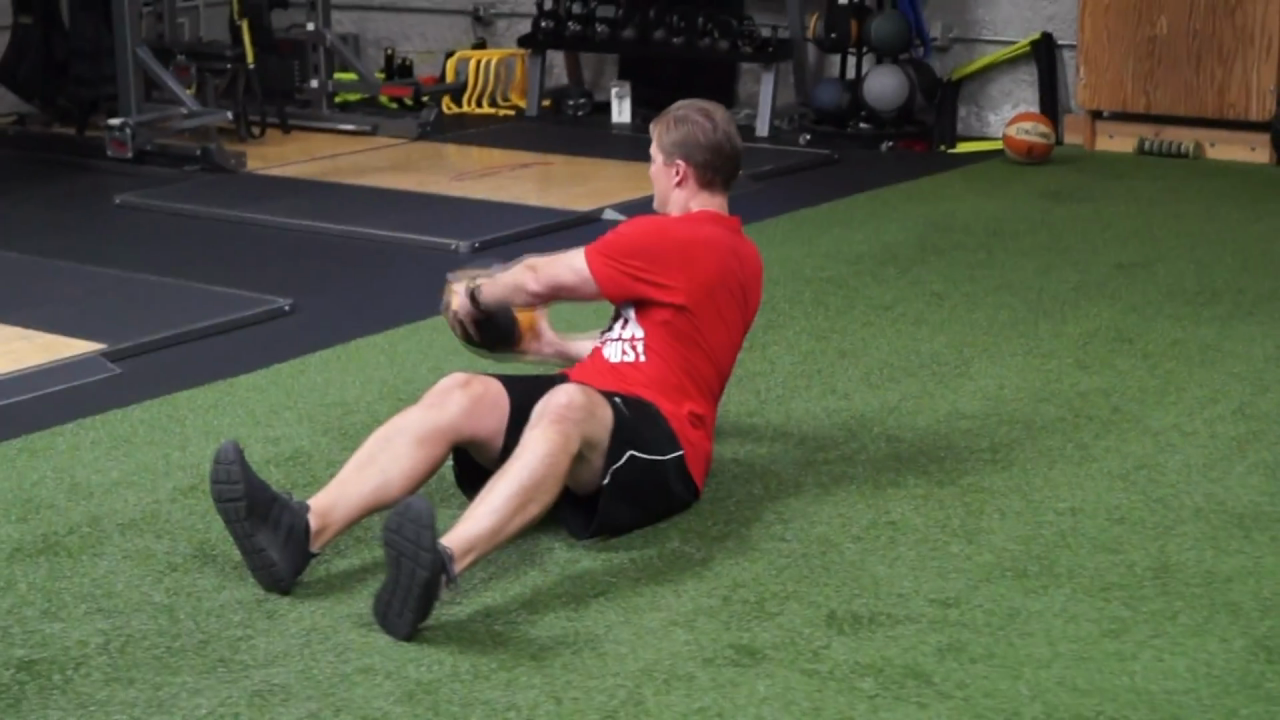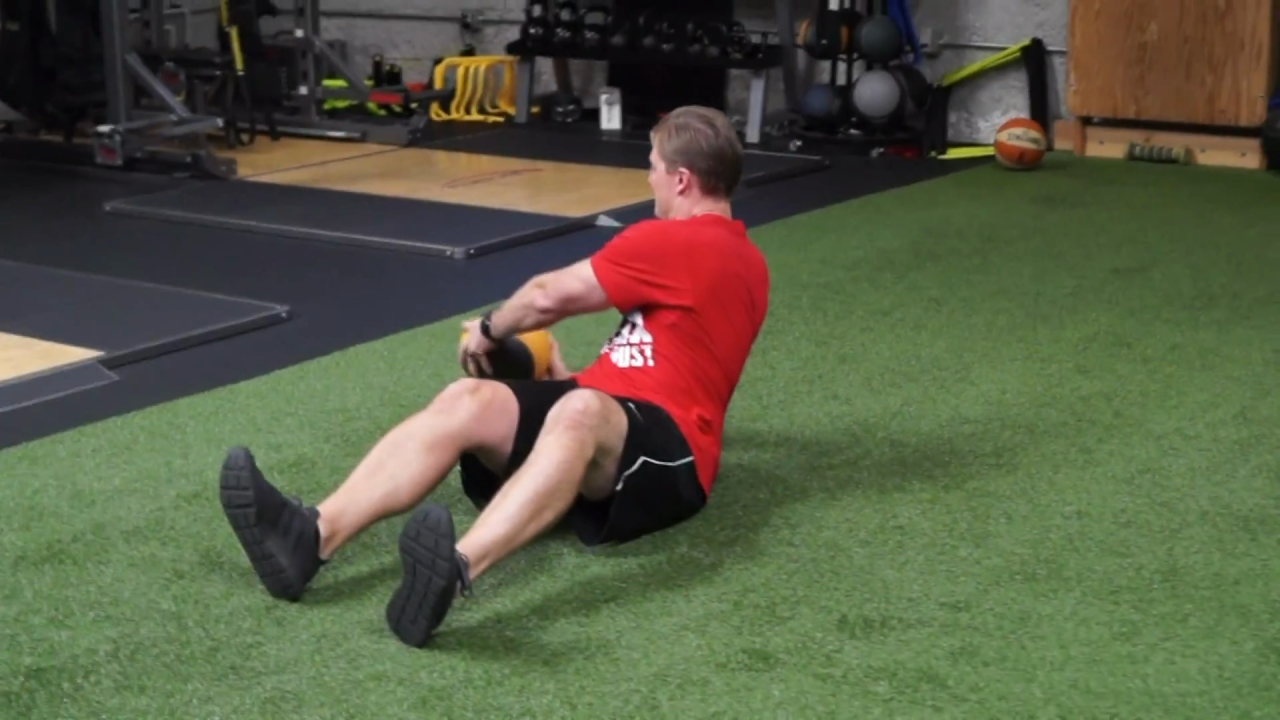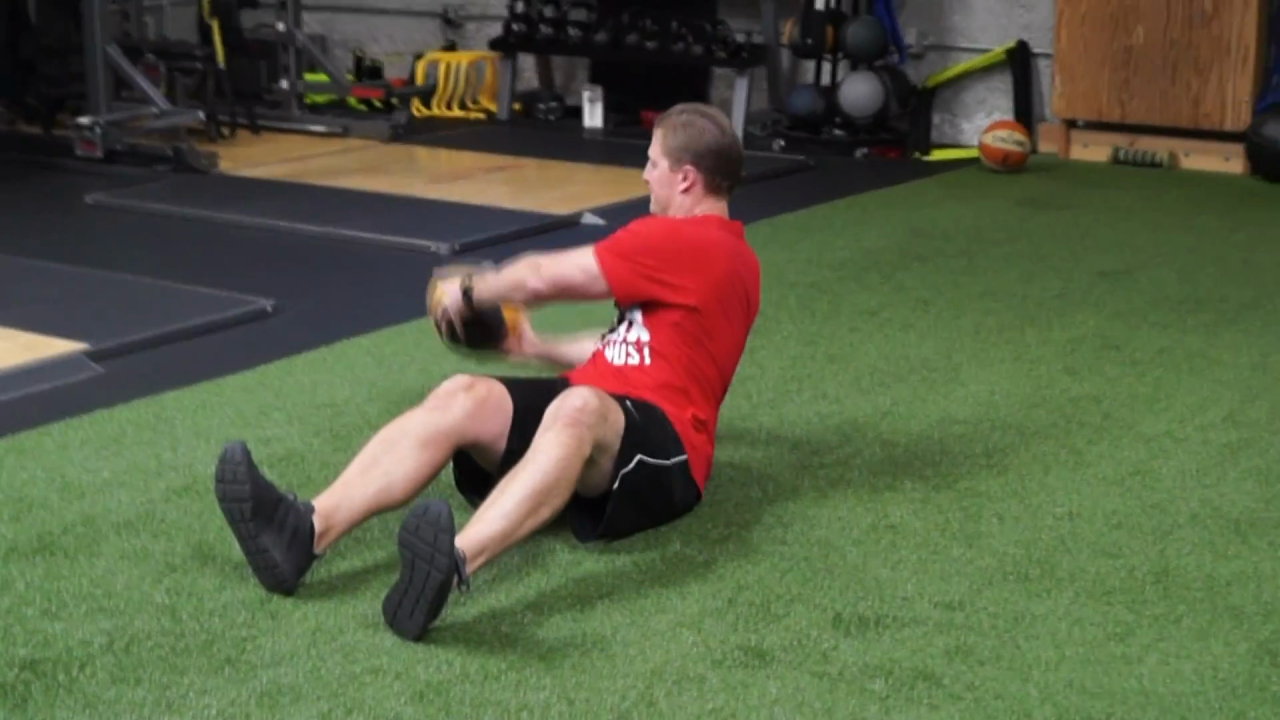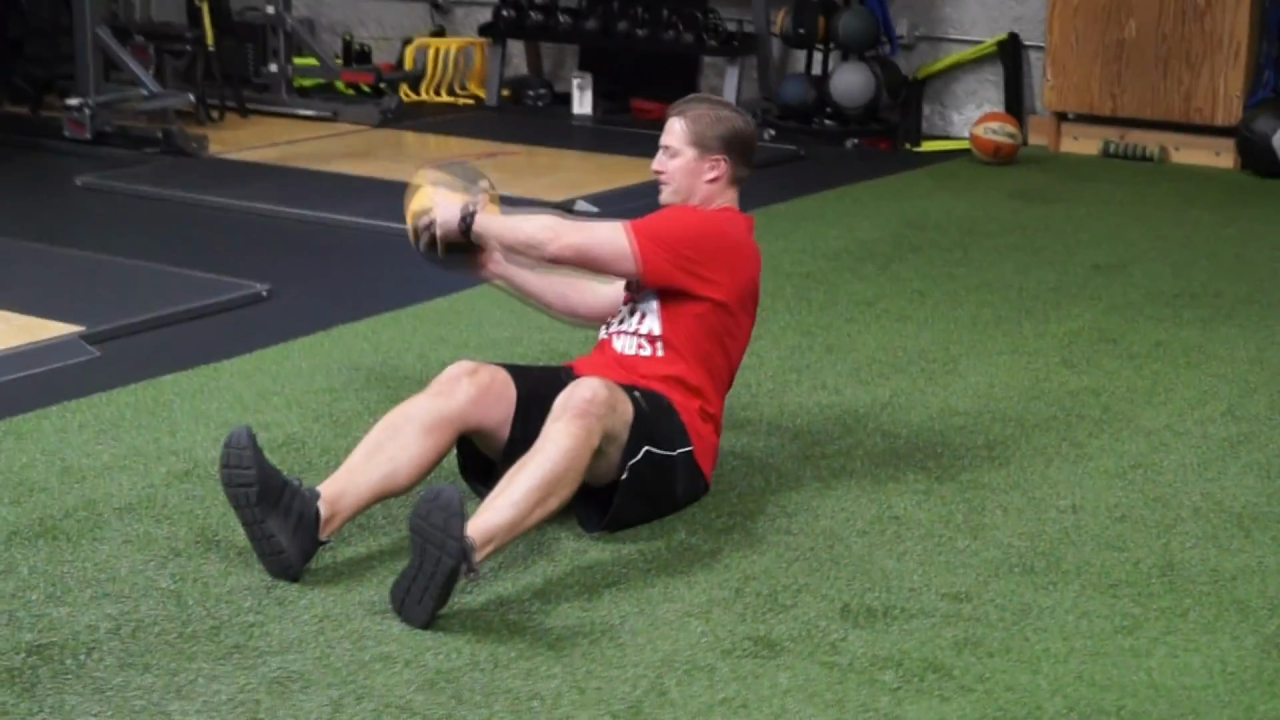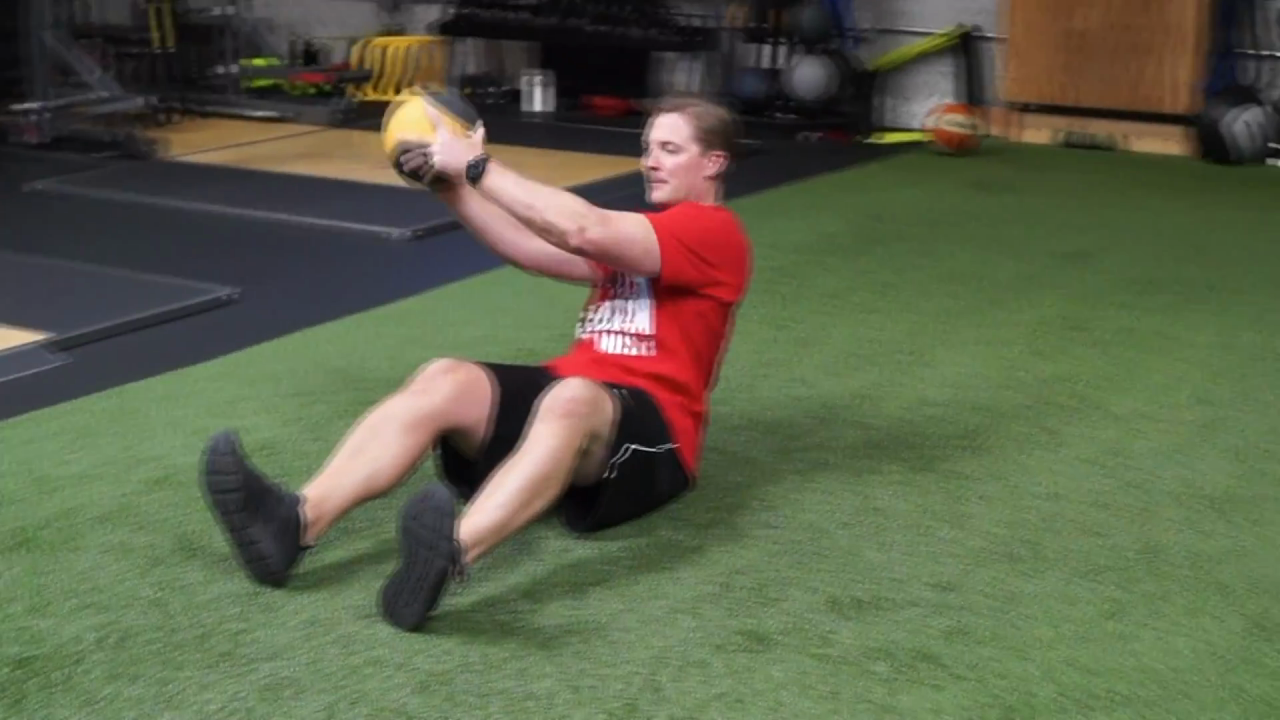
dt=0.2s
person 1, frame 1
left shoulder: (676, 239)
right shoulder: (726, 250)
left elbow: (542, 278)
left wrist: (475, 295)
right wrist: (555, 346)
left hip: (658, 442)
left knee: (566, 403)
right knee: (458, 393)
left ankle: (442, 564)
right ankle: (304, 529)
person 1, frame 2
left shoulder: (673, 241)
right shoulder: (738, 259)
left elbow: (550, 295)
left wrist: (488, 330)
right wrist: (566, 377)
left hip: (668, 446)
left knee: (581, 411)
right knee: (467, 400)
left ankle: (458, 570)
right ankle: (313, 535)
person 1, frame 3
left shoulder: (682, 241)
right shoulder: (717, 252)
left elbow: (545, 278)
left wrist: (469, 292)
right wrist: (542, 349)
left hip: (661, 443)
left knee: (578, 407)
right knee: (462, 396)
left ankle: (453, 566)
right ankle: (308, 530)
person 1, frame 4
left shoulder: (714, 235)
right shoulder: (697, 235)
left elbow: (566, 242)
right elbow: (614, 308)
left wrist: (468, 222)
right wrist: (498, 262)
left hip: (666, 432)
left knee: (588, 397)
right knee: (466, 381)
left ankle: (462, 553)
right ankle: (314, 515)
person 1, frame 5
left shoulder: (713, 233)
right shoulder: (647, 236)
left elbow: (584, 231)
right elbow: (539, 252)
left wrist: (478, 167)
right wrist: (457, 186)
left hip: (649, 425)
right hip: (571, 389)
left knee: (573, 398)
right knee: (446, 380)
left ankle: (451, 554)
right ankle: (295, 522)
